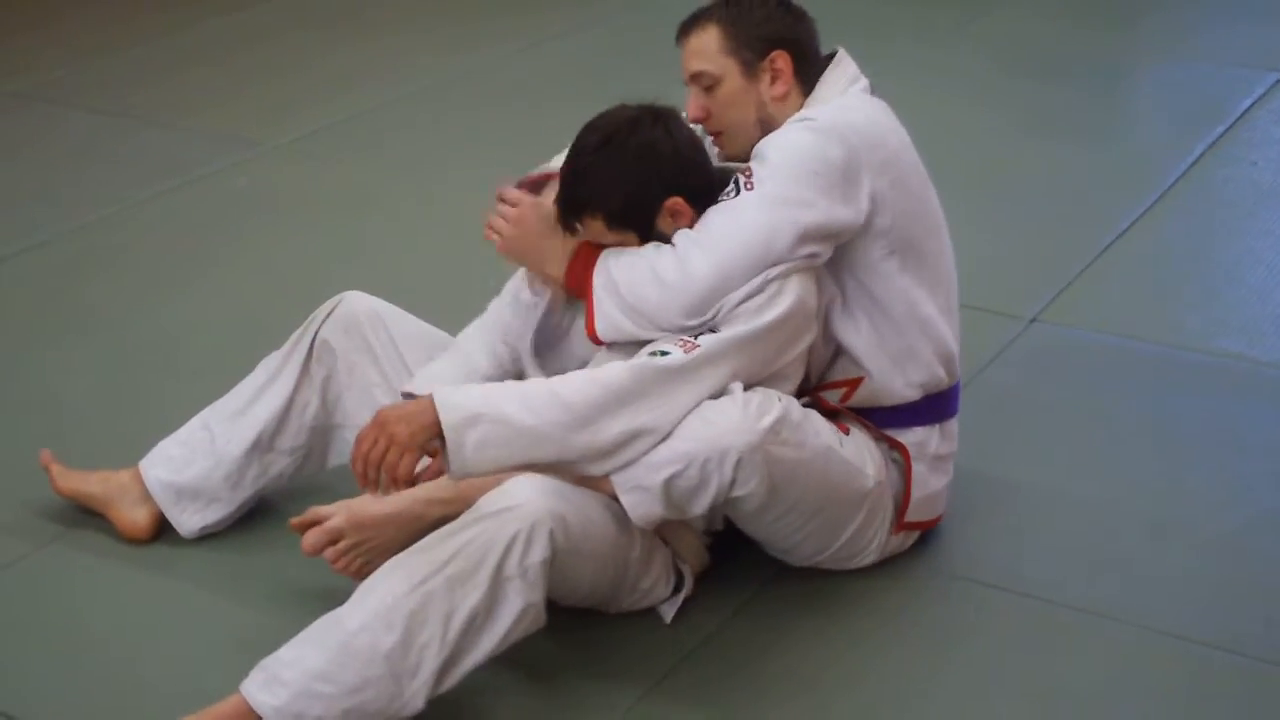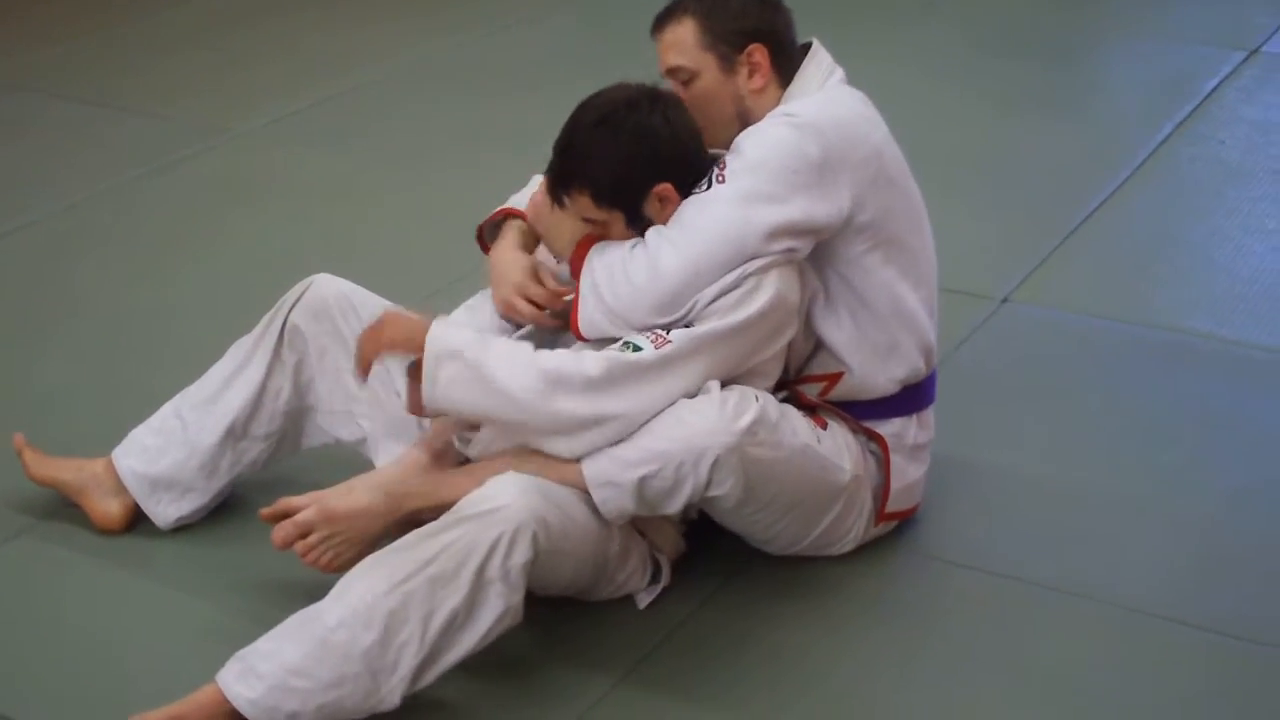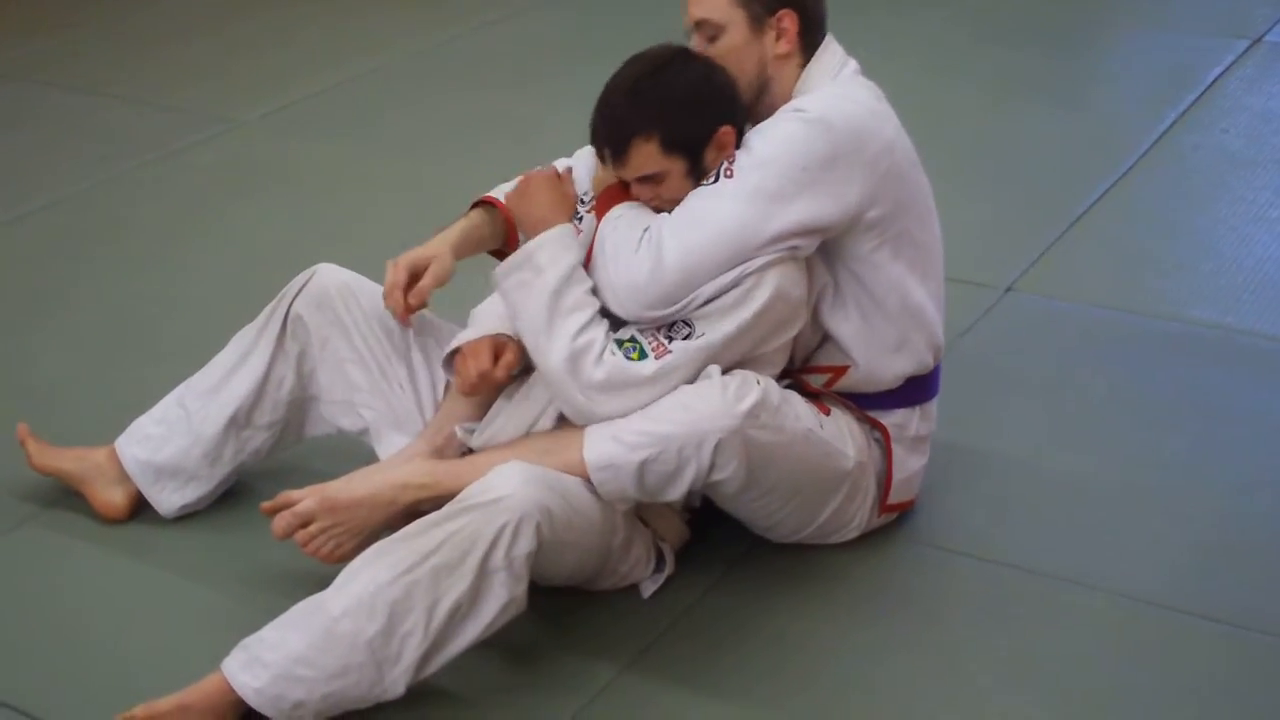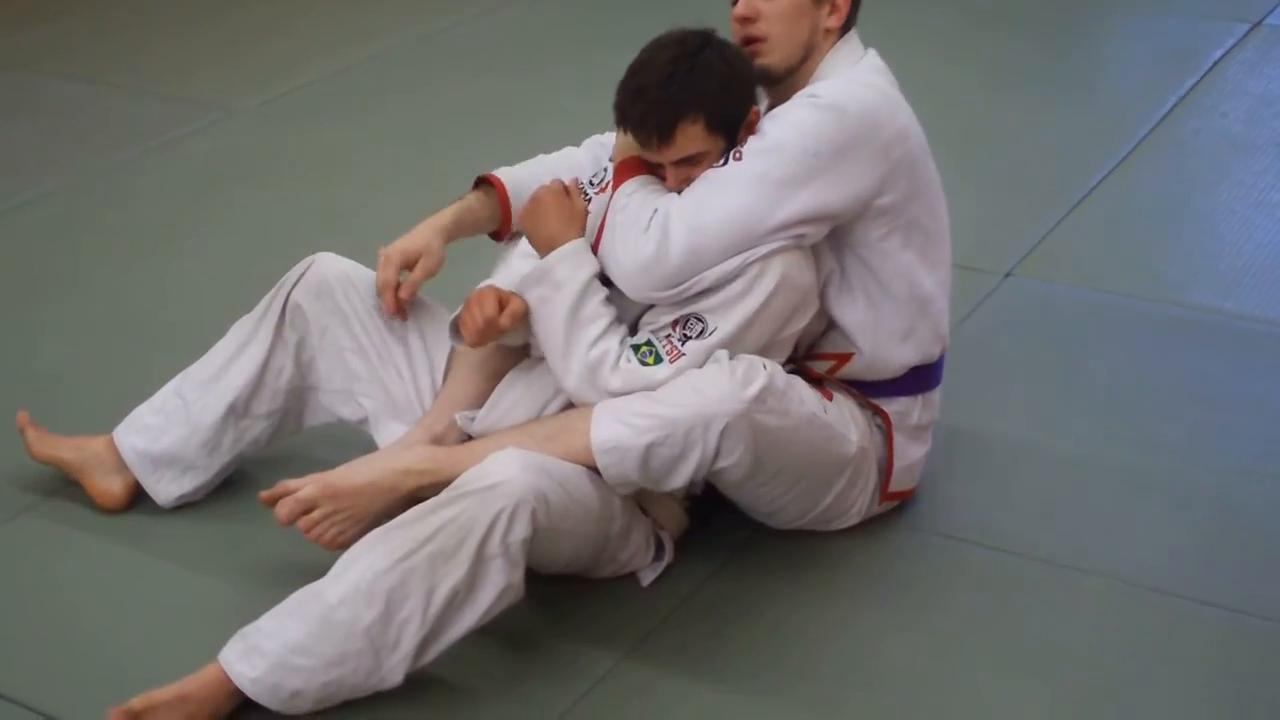
dt=0.5s
person 1, frame 1
left shoulder: (774, 294)
right shoulder: (641, 230)
left elbow: (618, 409)
right elbow: (518, 323)
right wrist: (426, 410)
left hip: (638, 526)
right hip: (546, 455)
left knee: (526, 510)
right knee: (353, 324)
right ankle: (157, 491)
person 1, frame 2
left shoulder: (756, 287)
right shoulder: (634, 212)
left wrist: (435, 349)
left hip: (612, 512)
right hip: (515, 435)
left knee: (510, 511)
right knee: (324, 307)
right ankle: (128, 481)
person 1, frame 3
left shoulder: (765, 278)
right shoulder: (629, 179)
left elbow: (601, 390)
right elbow: (541, 305)
left wrist: (549, 239)
left hip: (614, 500)
right hip: (508, 415)
left knee: (513, 501)
right knee: (327, 297)
right ankle: (133, 470)
person 1, frame 4
left shoulder: (775, 269)
left elbow: (620, 392)
right elbow: (544, 234)
left wrist: (562, 255)
right wrist: (505, 300)
left hip: (613, 488)
right hip: (507, 403)
left knee: (507, 489)
right knee: (327, 286)
right ankle: (129, 460)
person 2, frame 1
left shoulder: (829, 141)
right shoulder: (788, 131)
left elbow: (685, 291)
left wrist: (561, 255)
left hip: (878, 470)
right hip: (805, 411)
left knee: (745, 427)
person 2, frame 2
left shoulder: (808, 137)
right shoulder: (782, 116)
left elbow: (650, 293)
right wrist: (510, 245)
left hip: (856, 458)
right hip: (778, 398)
left knee: (724, 426)
person 2, frame 3
left shoulder: (827, 128)
right shoulder: (780, 106)
left elbow: (647, 283)
left wrist: (614, 198)
right wrist: (453, 242)
left hip: (857, 449)
right hip: (784, 388)
left knee: (730, 411)
person 2, frame 4
left shoulder: (843, 115)
right shoulder: (777, 94)
left elbow: (656, 261)
left wrist: (630, 170)
right wrist: (446, 225)
left hip: (857, 435)
right hip: (785, 376)
left knee: (733, 392)
left ankle: (418, 469)
